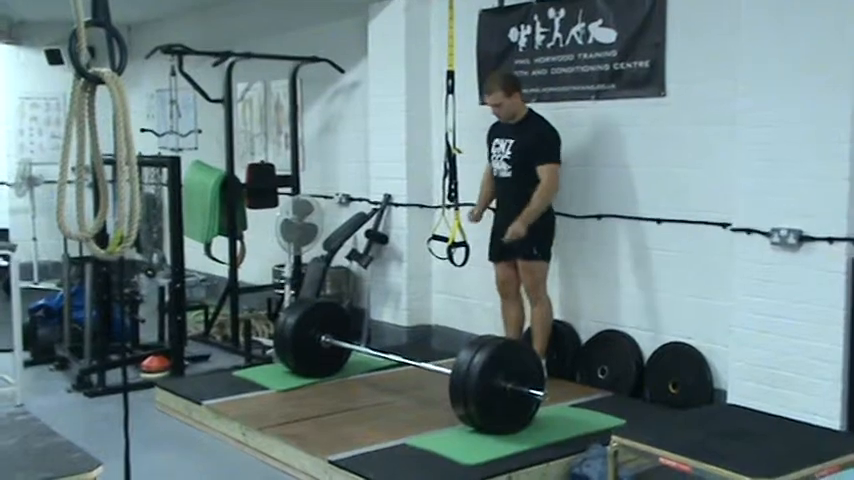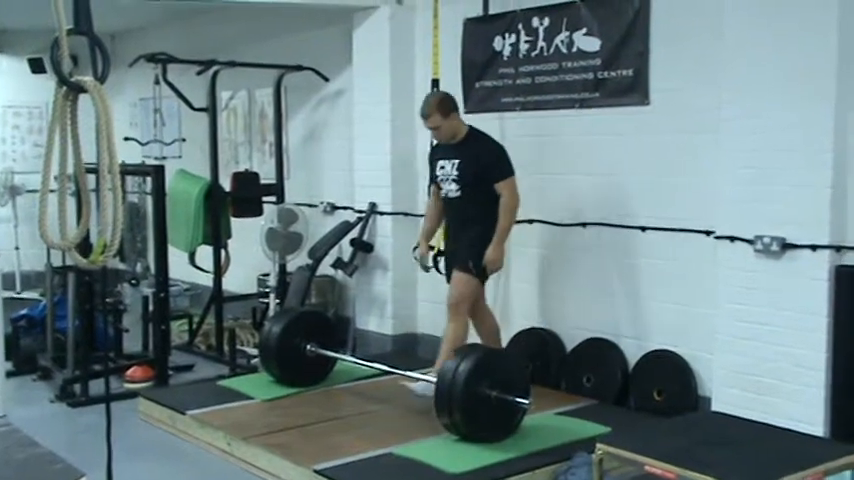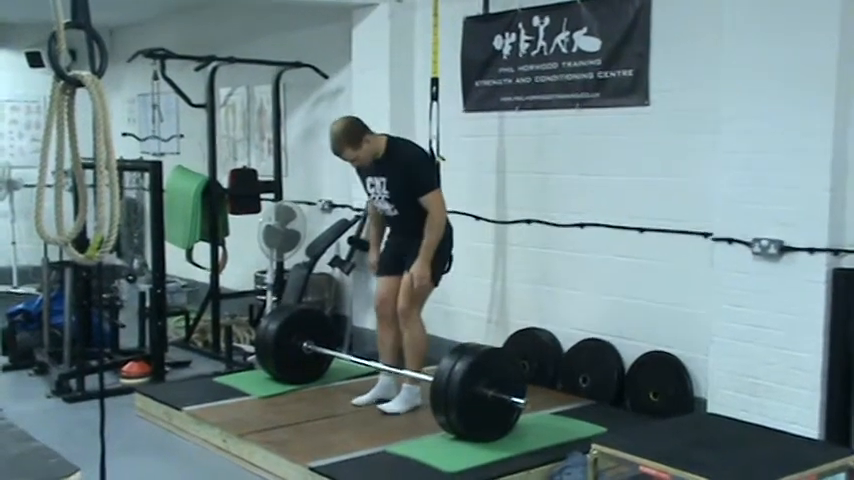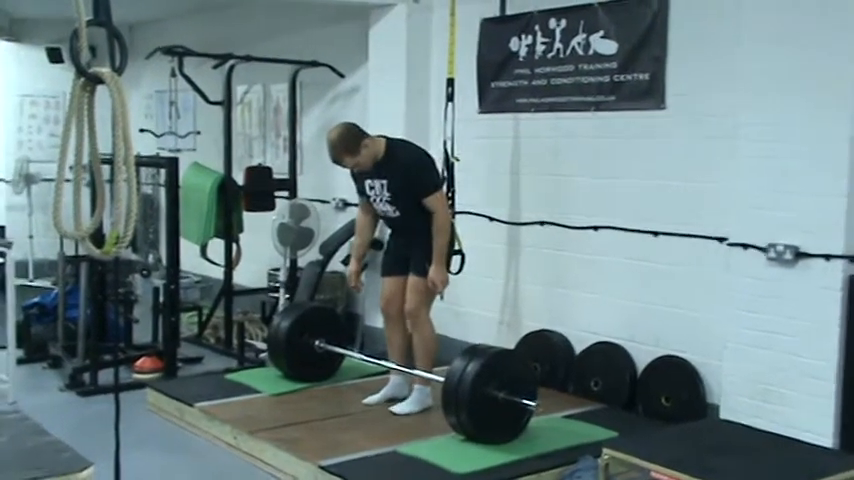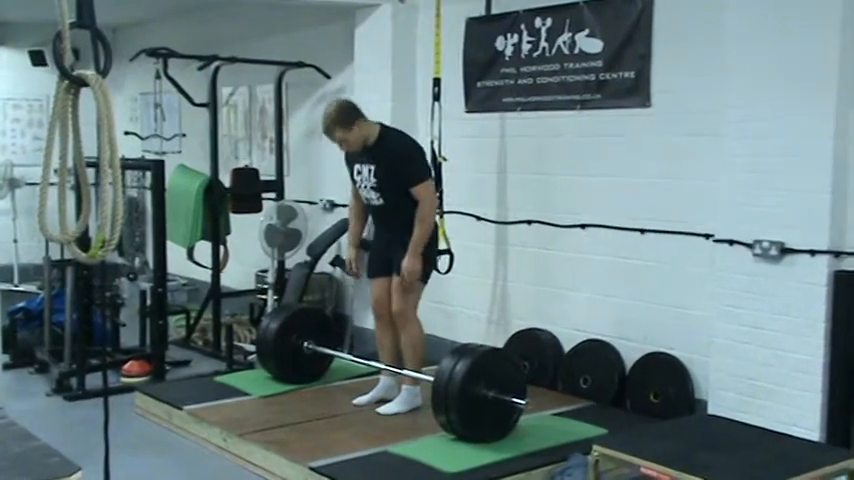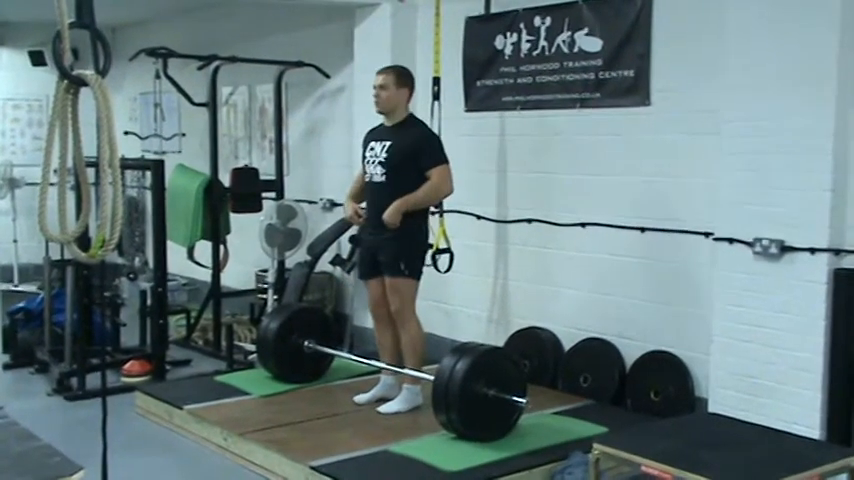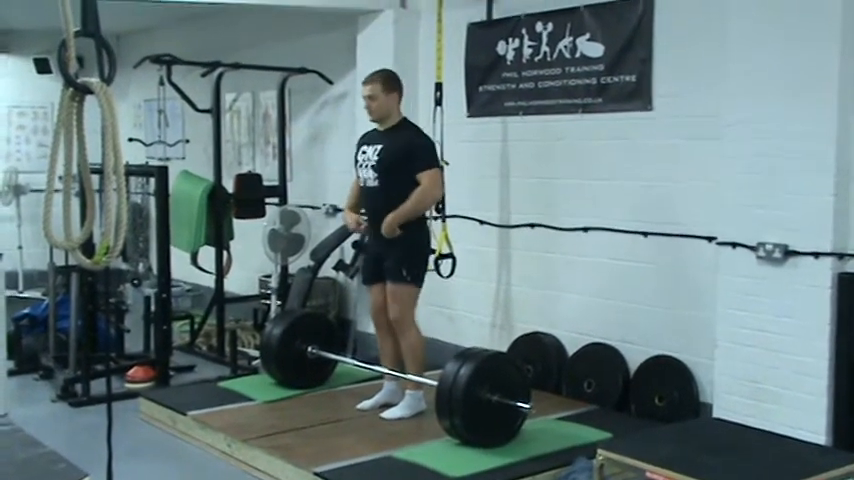
dt=0.7s
person 1, frame 1
left shoulder: (540, 131)
right shoulder: (495, 130)
left elbow: (549, 183)
left wrist: (523, 222)
right wrist: (480, 208)
left hip: (529, 227)
right hip: (503, 222)
left knee: (535, 292)
right knee: (506, 290)
left ankle: (537, 362)
person 1, frame 2
left shoulder: (486, 150)
right shoulder: (437, 152)
left elbow: (510, 196)
left wrist: (497, 244)
right wrist: (424, 241)
left hip: (479, 238)
right hip: (455, 237)
left knee: (457, 303)
right knee: (476, 307)
person 1, frame 3
left shoulder: (411, 159)
right shoulder: (365, 164)
left elbow: (437, 211)
left wrist: (423, 261)
right wrist: (374, 248)
left hip: (429, 240)
right hip: (398, 239)
left knee: (407, 309)
right knee: (384, 307)
left ankle: (411, 391)
right ankle: (387, 383)
person 1, frame 4
left shoulder: (412, 160)
right shoulder: (360, 166)
left elbow: (441, 211)
right elbow: (366, 212)
left wrist: (438, 264)
right wrist: (356, 258)
left hip: (429, 240)
right hip: (399, 238)
left knee: (415, 310)
right knee: (390, 308)
left ankle: (422, 391)
right ankle: (398, 382)
person 1, frame 5
left shoulder: (402, 149)
right shoulder: (354, 153)
left elbow: (428, 202)
left wrist: (415, 254)
right wrist: (352, 241)
left hip: (407, 243)
right hip: (383, 237)
left knee: (402, 312)
right knee: (381, 310)
left ankle: (412, 390)
right ankle: (388, 383)
person 1, frame 6
left shoulder: (420, 136)
right shoulder: (372, 135)
left elbow: (443, 185)
left wrist: (401, 205)
right wrist: (351, 200)
left hip: (404, 236)
right hip: (371, 234)
left knee: (401, 312)
right knee: (379, 312)
left ankle: (411, 389)
right ankle: (388, 382)
person 1, frame 7
left shoulder: (413, 140)
right shoulder: (366, 140)
left elbow: (433, 188)
right elbow: (359, 181)
left wrist: (394, 220)
right wrist: (350, 211)
left hip: (406, 241)
right hip: (375, 243)
left knee: (400, 318)
right knee: (380, 317)
left ankle: (415, 395)
right ankle: (392, 388)
